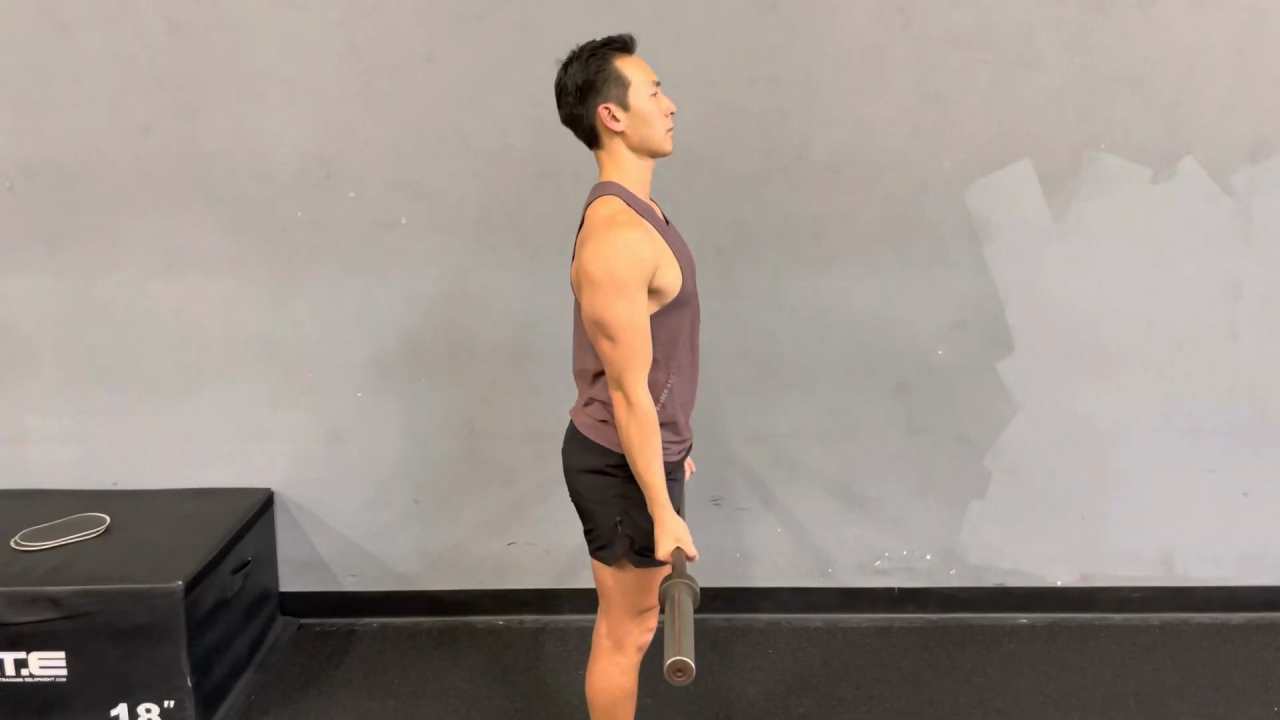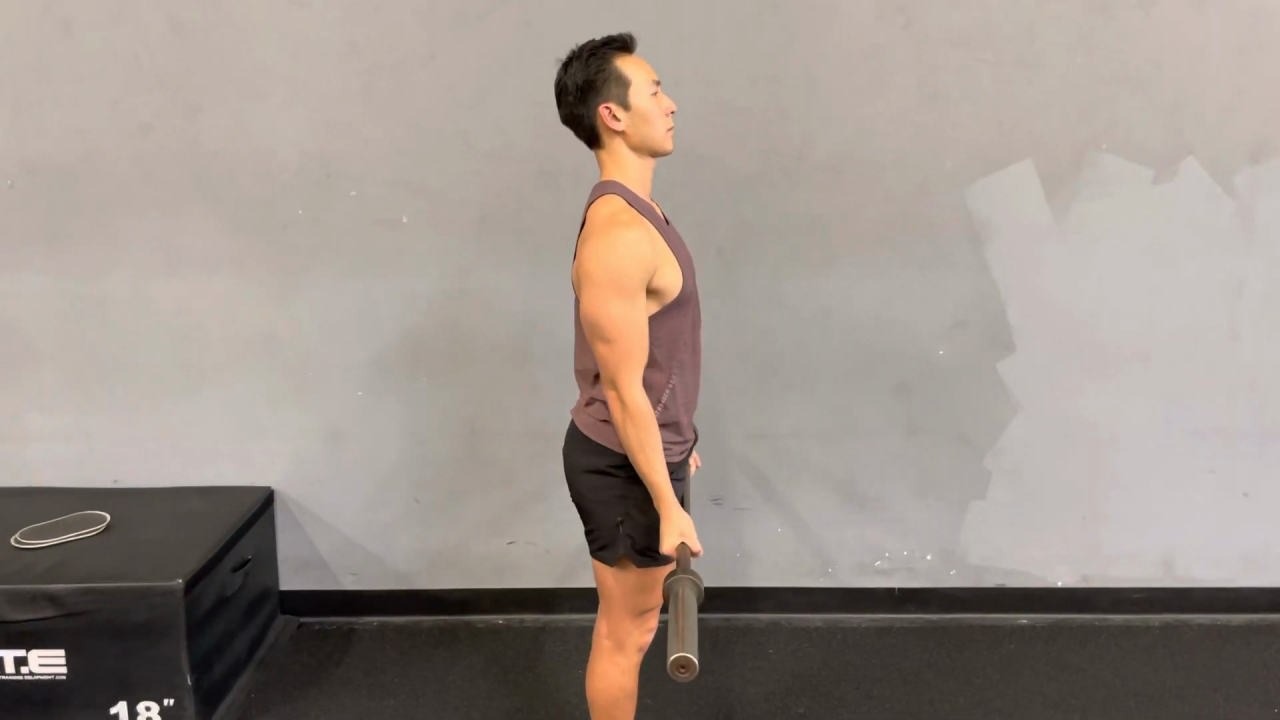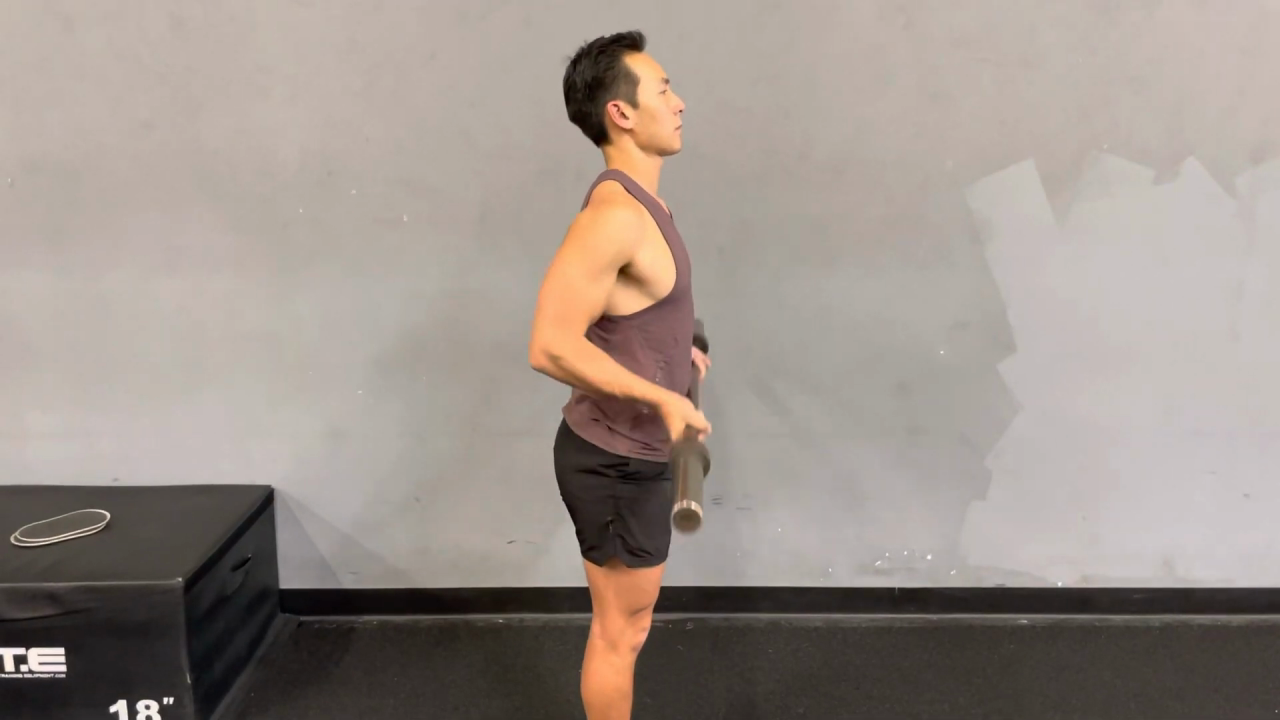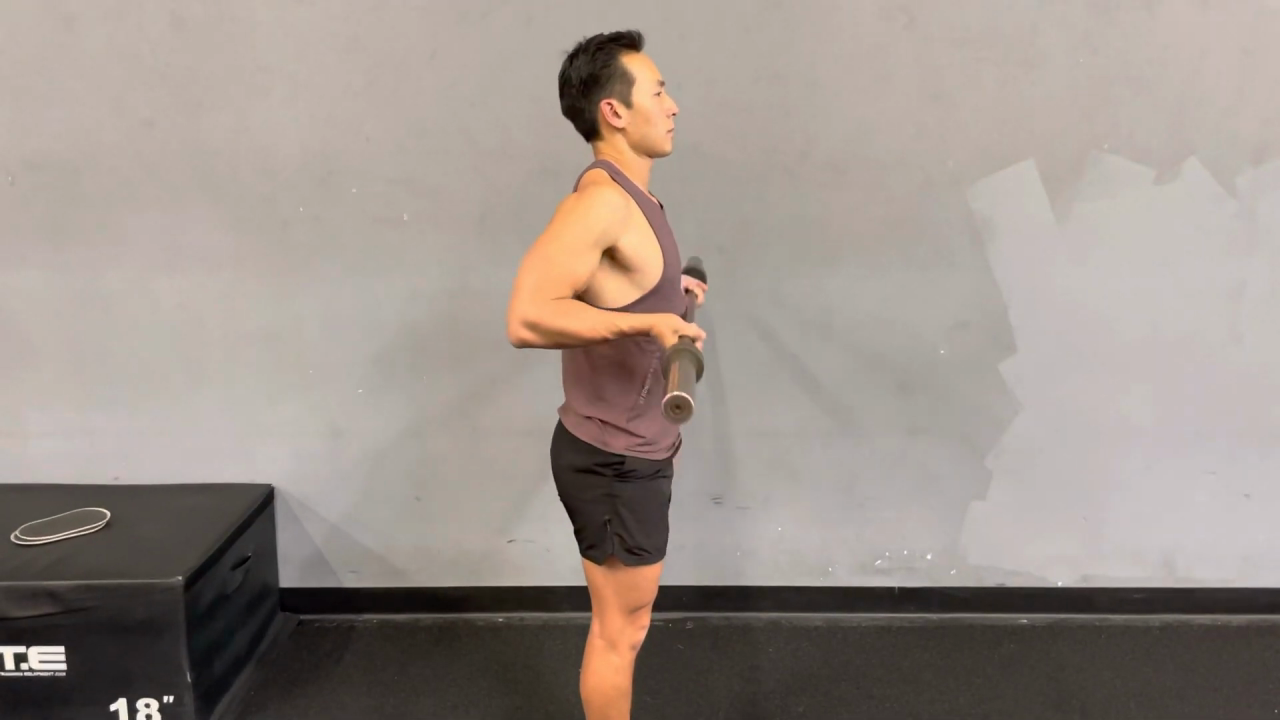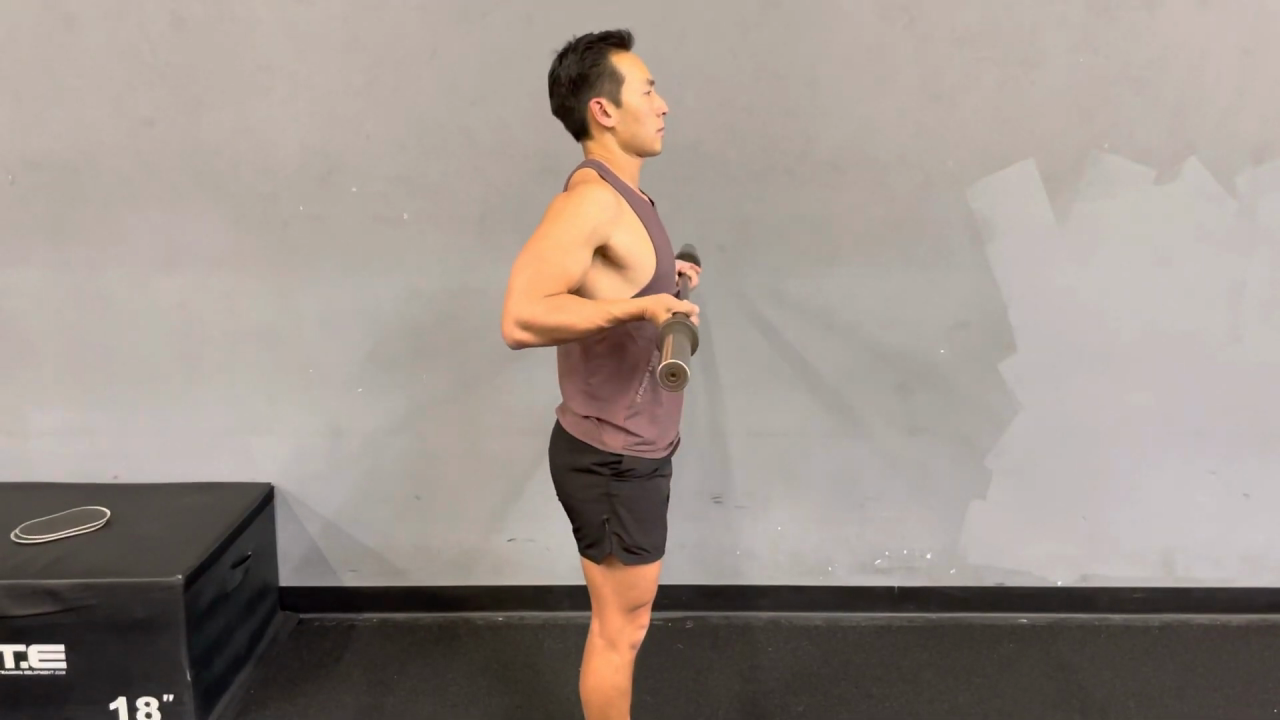
dt=0.4s
person 1, frame 1
left shoulder: (634, 211)
right shoulder: (618, 235)
right elbow: (628, 389)
left wrist: (673, 452)
right wrist: (662, 511)
left hip: (640, 452)
right hip: (623, 464)
left knee: (626, 625)
right knee: (627, 632)
person 1, frame 2
left shoulder: (633, 211)
right shoulder: (619, 234)
right elbow: (622, 389)
left wrist: (678, 443)
right wrist: (669, 505)
left hip: (643, 455)
right hip: (626, 466)
left knee: (627, 625)
right knee: (628, 632)
person 1, frame 3
left shoulder: (636, 203)
right shoulder: (615, 214)
right elbow: (551, 345)
left wrist: (677, 351)
right wrist: (663, 398)
left hip: (630, 452)
right hip: (616, 461)
left knee: (624, 624)
right knee: (621, 630)
person 1, frame 4
left shoulder: (628, 196)
right shoulder: (602, 199)
right elbow: (527, 316)
left wrist: (670, 288)
right wrist: (645, 322)
left hip: (632, 449)
right hip: (612, 459)
left knee: (623, 623)
right knee: (620, 629)
person 1, frame 5
left shoulder: (621, 194)
right shoulder: (592, 198)
right elbow: (522, 316)
left wrist: (663, 275)
right wrist: (639, 306)
left hip: (632, 448)
right hip: (611, 458)
left knee: (623, 622)
right knee: (619, 629)
